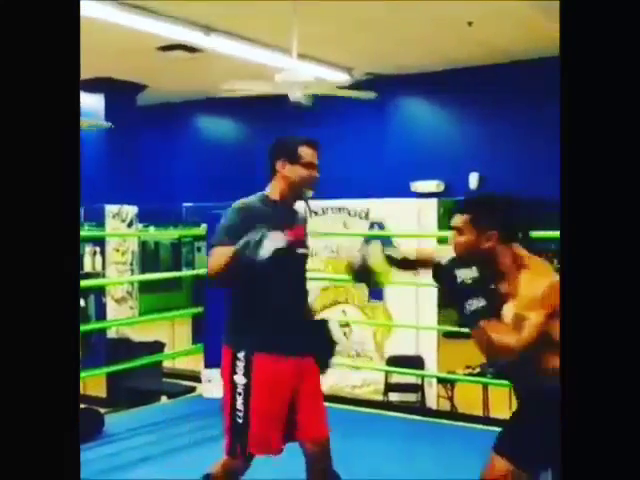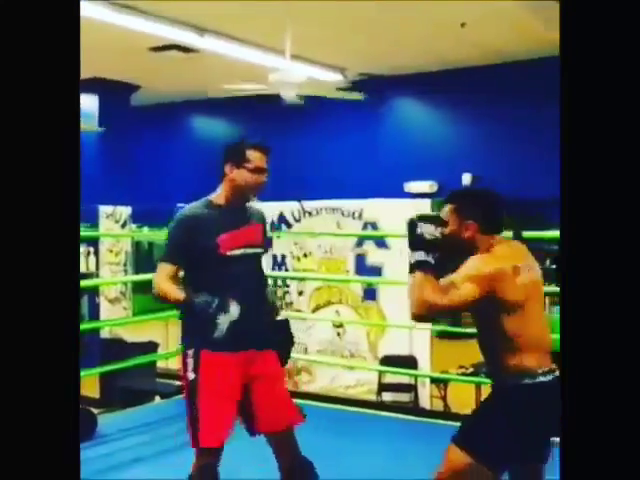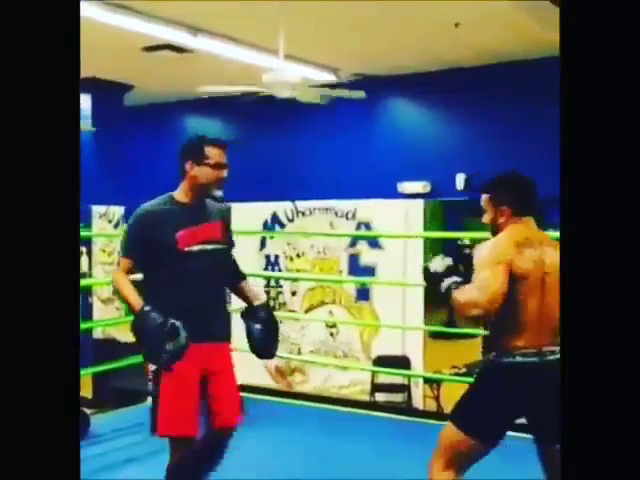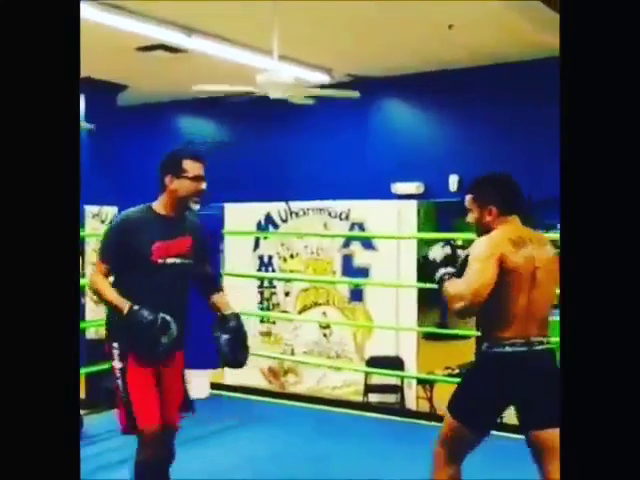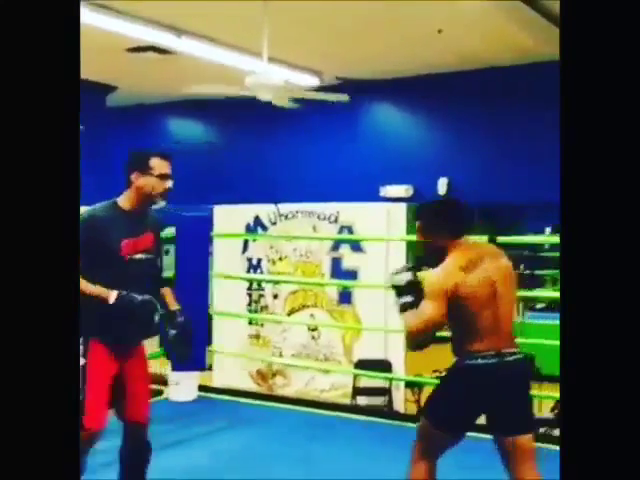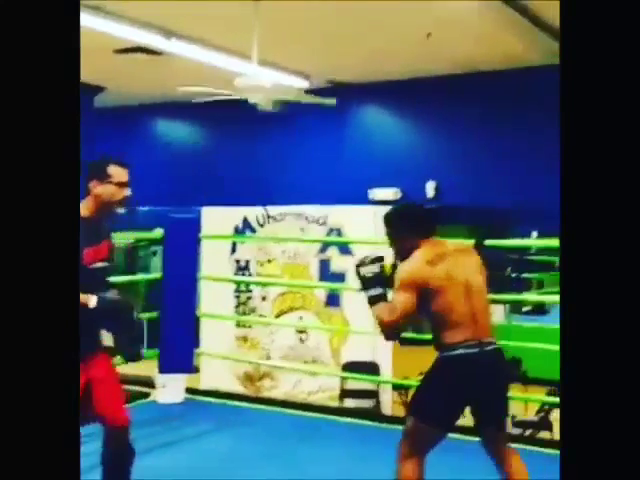
dt=0.2s
person 1, frame 1
left shoulder: (296, 218)
right shoulder: (246, 213)
right elbow: (215, 270)
left wrist: (313, 327)
right wrist: (245, 251)
left hip: (295, 350)
right hip: (253, 350)
left knee: (318, 448)
person 1, frame 2
left shoulder: (257, 217)
right shoulder: (192, 220)
right elbow: (161, 283)
left wrist: (273, 318)
right wrist: (191, 301)
left hip: (258, 345)
right hip: (211, 349)
left knee: (283, 435)
right knee: (209, 450)
person 1, frame 3
left shoulder: (220, 213)
right shoulder: (151, 216)
right elbow: (120, 274)
left wrist: (257, 303)
right wrist: (144, 313)
left hip: (215, 338)
right hip: (174, 342)
left knee: (224, 427)
right knee: (183, 439)
person 1, frame 4
left shoulder: (194, 227)
right shoulder: (129, 224)
left elbow: (206, 279)
right elbow: (97, 278)
left wrist: (229, 316)
right wrist: (130, 311)
left hip: (171, 343)
right hip: (133, 342)
left knee: (167, 430)
right knee: (150, 433)
person 1, frame 5
left shoulder: (152, 222)
right shoulder: (96, 220)
right elbow: (76, 279)
left wrist: (175, 312)
right wrist: (115, 297)
left hip: (130, 337)
right hip: (96, 337)
left knee: (138, 425)
right knee: (90, 428)
person 1, frame 6
left shoulder: (101, 227)
left wrist: (120, 308)
right wrist: (92, 302)
left hip: (90, 346)
right hip: (77, 349)
left knee: (119, 426)
person 2, frame 1
left shoulder: (535, 281)
right shoulder: (504, 257)
left elbow: (505, 348)
right elbow: (438, 257)
left wrist: (472, 301)
right wrist: (390, 259)
left hip: (549, 397)
right hip: (545, 394)
person 2, frame 2
left shoulder: (489, 267)
right shoulder: (511, 252)
left elbow: (421, 308)
left wrist: (421, 253)
left hip: (521, 395)
right hip: (542, 390)
person 2, frame 3
left shoulder: (497, 248)
right shoulder: (554, 250)
left elbow: (477, 308)
left wrist: (448, 279)
left hip: (509, 372)
right hip: (551, 369)
person 2, frame 4
left shoulder: (491, 244)
right shoulder: (545, 246)
left elbow: (463, 302)
left wrist: (445, 270)
left hip: (500, 362)
right hip: (541, 360)
left knee: (447, 452)
person 2, frame 5
left shoulder: (444, 275)
right shoulder: (499, 257)
left elbow: (416, 336)
left wrist: (406, 294)
left hip: (472, 374)
right hip: (513, 369)
left knee: (424, 453)
person 2, frame 6
left shoulder: (413, 268)
right shoulder: (469, 254)
left elbow: (390, 326)
left wrist: (374, 287)
left hip: (455, 366)
right hip: (491, 360)
left knee: (410, 452)
right knee: (502, 451)
